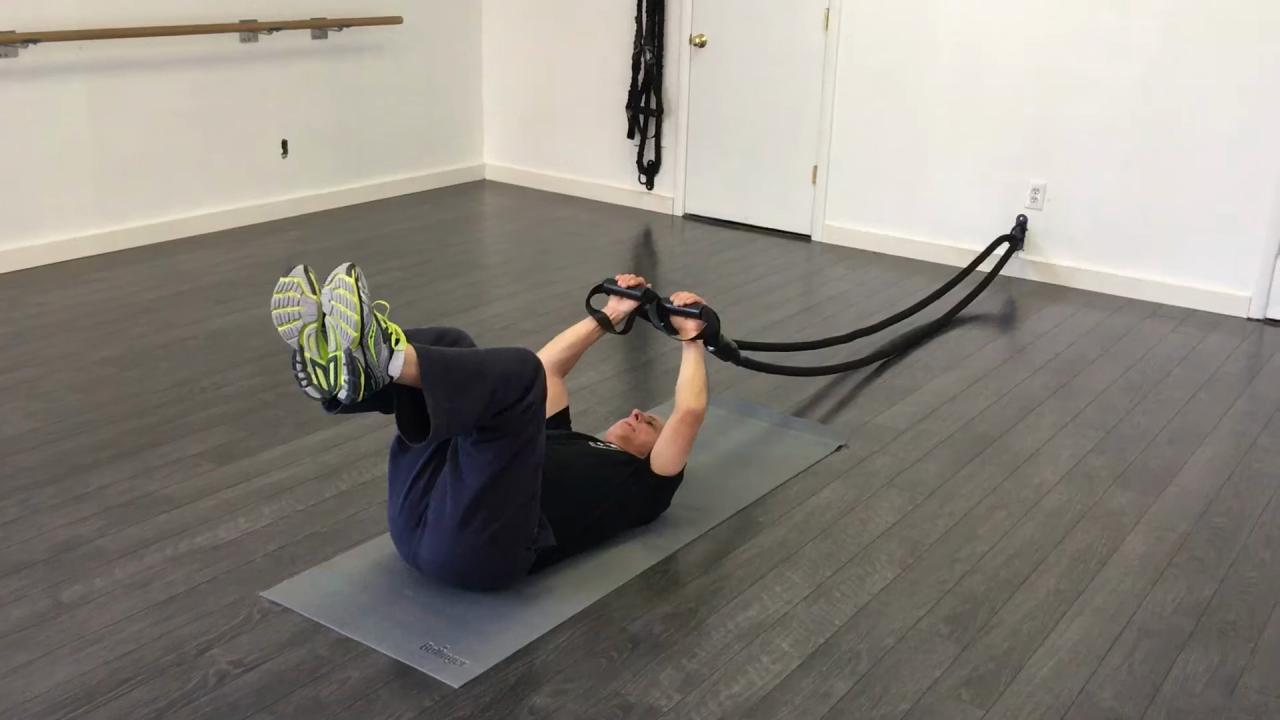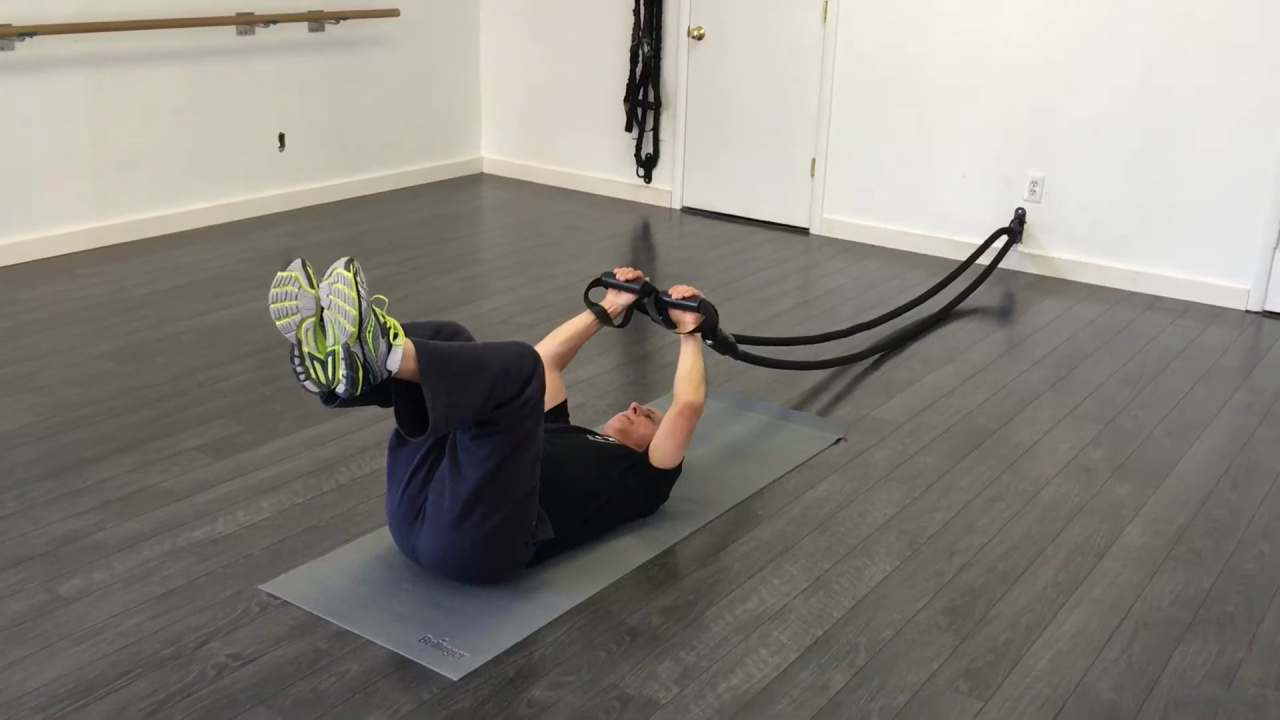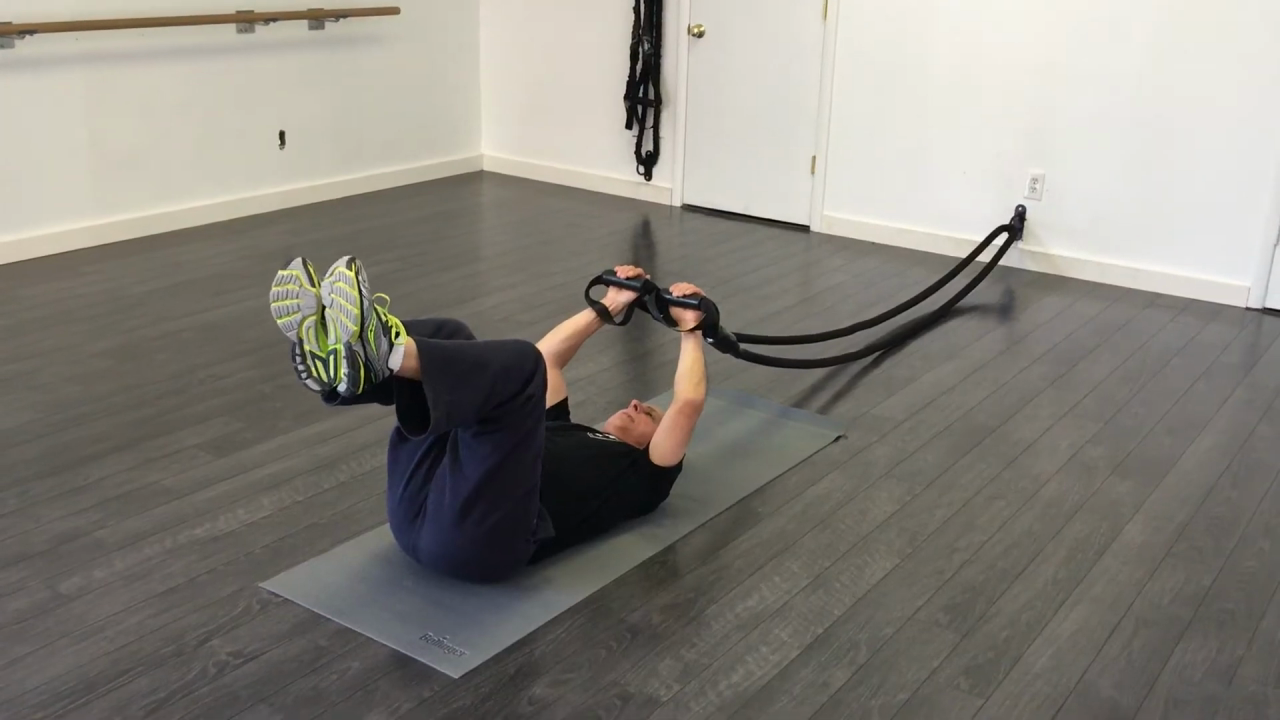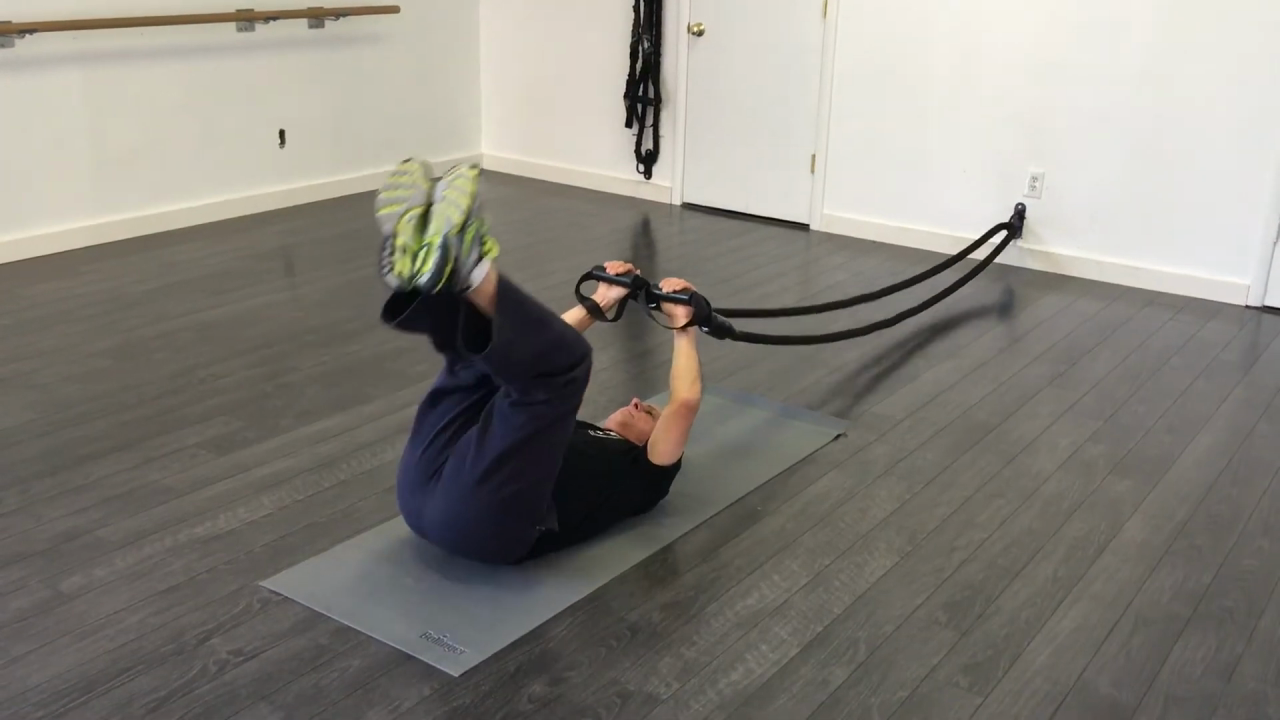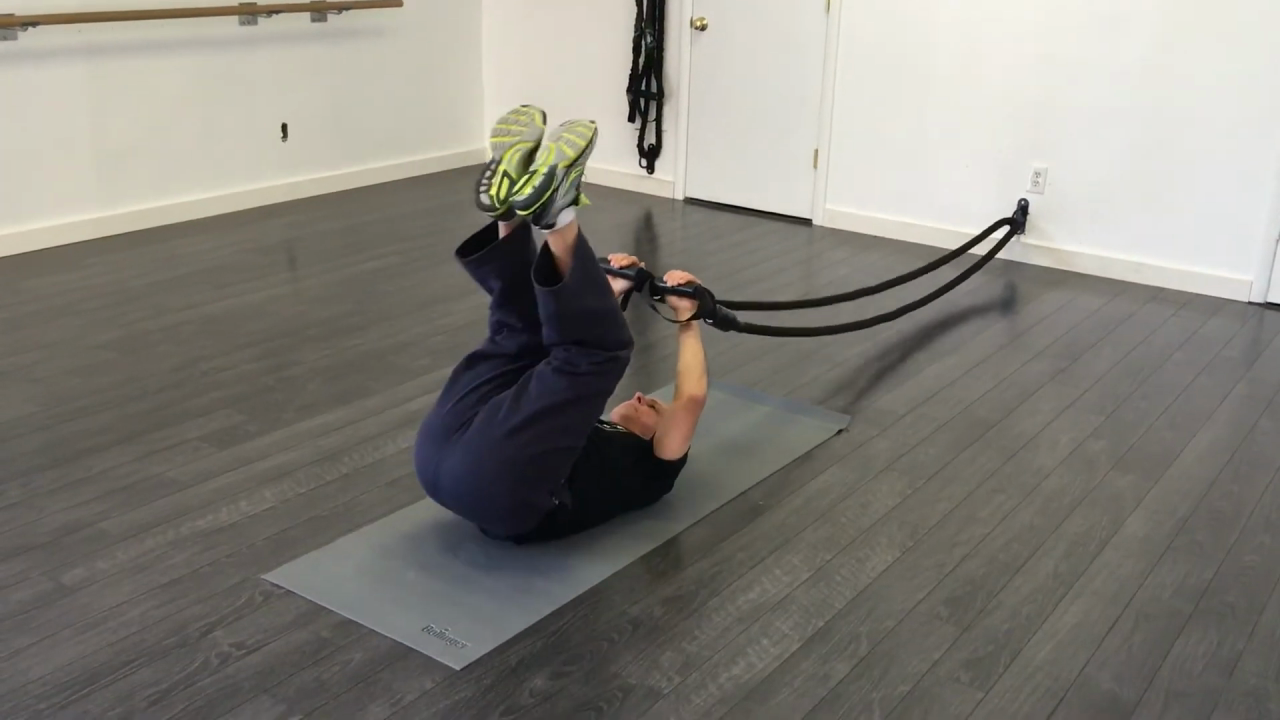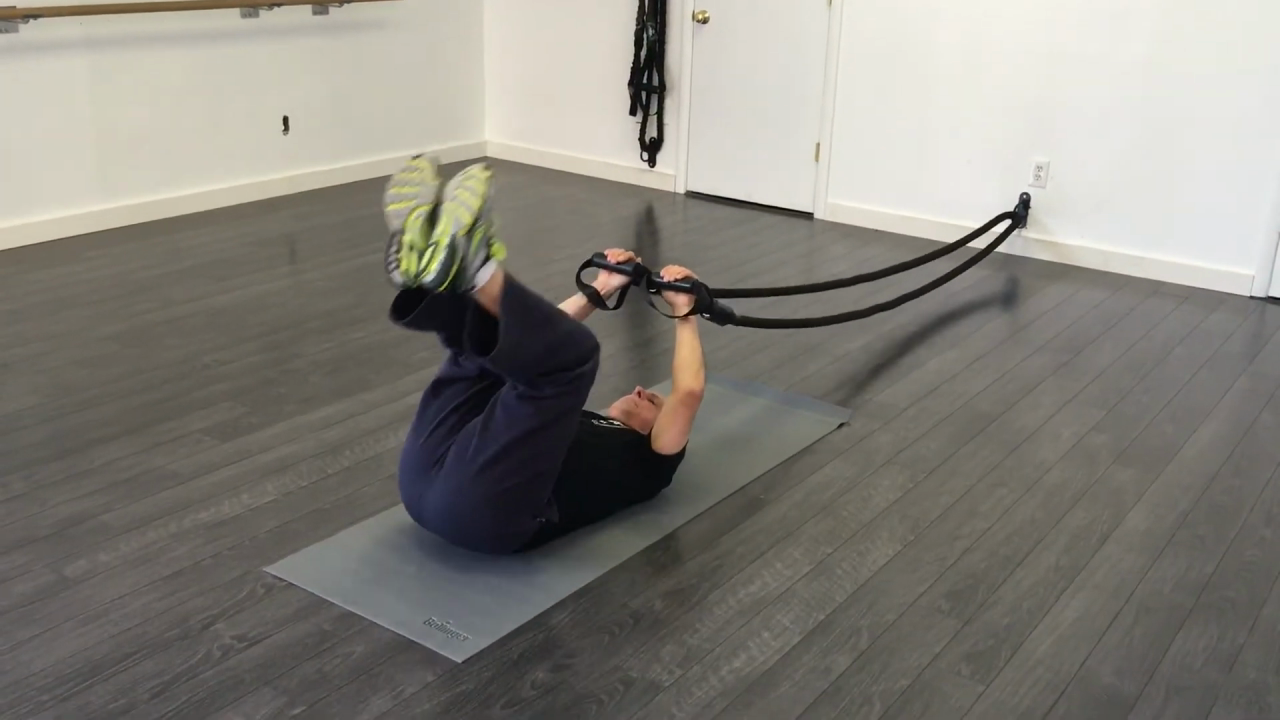
dt=0.5s
person 1, frame 1
left shoulder: (641, 487)
right shoulder: (566, 440)
left elbow: (689, 413)
right elbow: (548, 366)
left wrist: (691, 339)
right wrist: (608, 317)
left hip: (482, 545)
right hip: (419, 518)
left knee: (517, 372)
right knee: (447, 347)
left ankle: (383, 356)
right ankle: (340, 365)
person 1, frame 2
left shoulder: (641, 480)
right shoulder: (564, 433)
left elbow: (687, 406)
right elbow: (546, 358)
left wrist: (688, 331)
right wrist: (606, 310)
left hip: (481, 537)
right hip: (418, 511)
left knee: (515, 366)
right knee: (446, 341)
left ankle: (382, 351)
right ankle: (336, 359)
person 1, frame 3
left shoulder: (642, 478)
right shoulder: (564, 430)
left elbow: (688, 404)
right elbow: (548, 356)
left wrist: (689, 329)
right wrist: (606, 308)
left hip: (481, 536)
right hip: (420, 508)
left knee: (517, 365)
right knee: (445, 339)
left ankle: (381, 352)
right ankle: (342, 356)
person 1, frame 4
left shoulder: (640, 475)
right shoulder: (575, 436)
left elbow: (684, 403)
right elbow: (539, 344)
left wrist: (683, 327)
right wrist: (598, 303)
left hip: (487, 520)
right hip: (426, 489)
left knee: (560, 358)
left ankle: (466, 268)
right ankle: (429, 270)
person 1, frame 5
left shoulder: (646, 466)
right shoulder: (582, 429)
left elbow: (691, 398)
left wrist: (687, 320)
right wrist: (606, 294)
left hip: (503, 482)
right hip: (444, 455)
left knee: (599, 345)
right knee: (525, 328)
left ankle: (557, 214)
right ankle: (513, 215)
person 1, frame 6
left shoulder: (646, 460)
right shoulder: (584, 422)
left elbow: (689, 393)
right elbow: (544, 331)
left wrist: (683, 315)
right wrist: (597, 292)
left hip: (486, 504)
left knee: (571, 350)
right knee: (494, 332)
left ankle: (471, 266)
right ankle: (431, 274)
